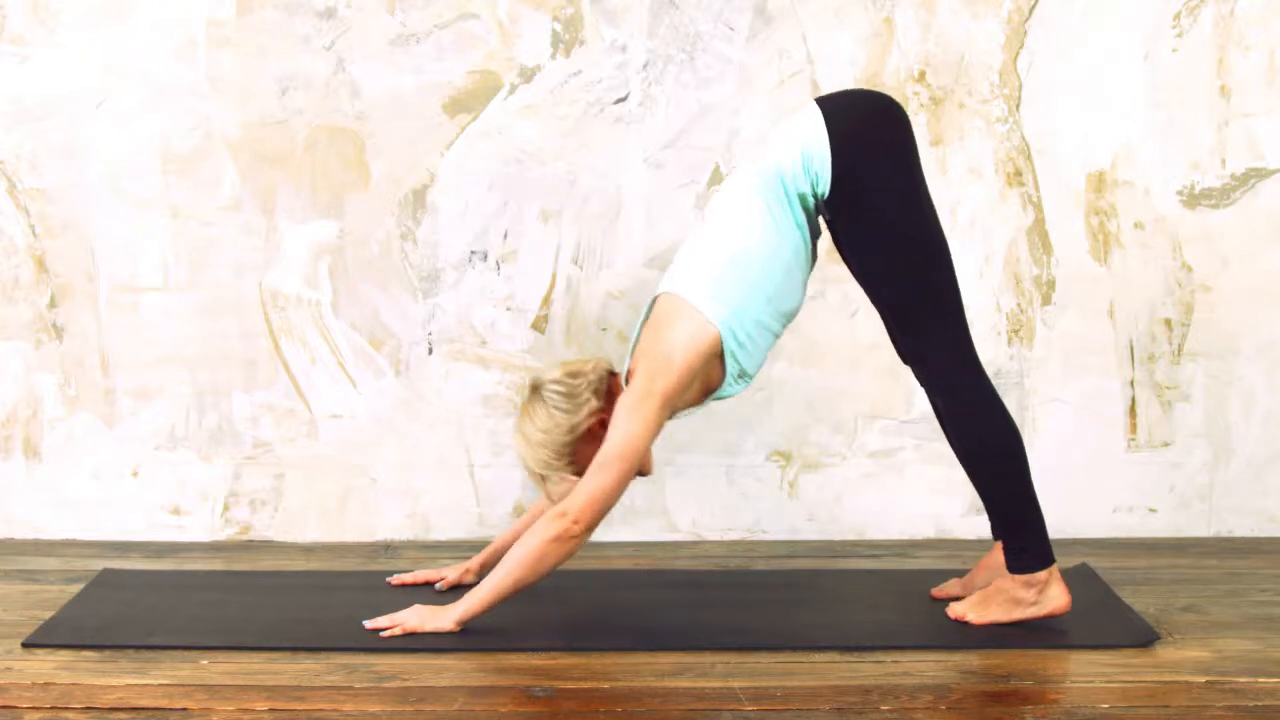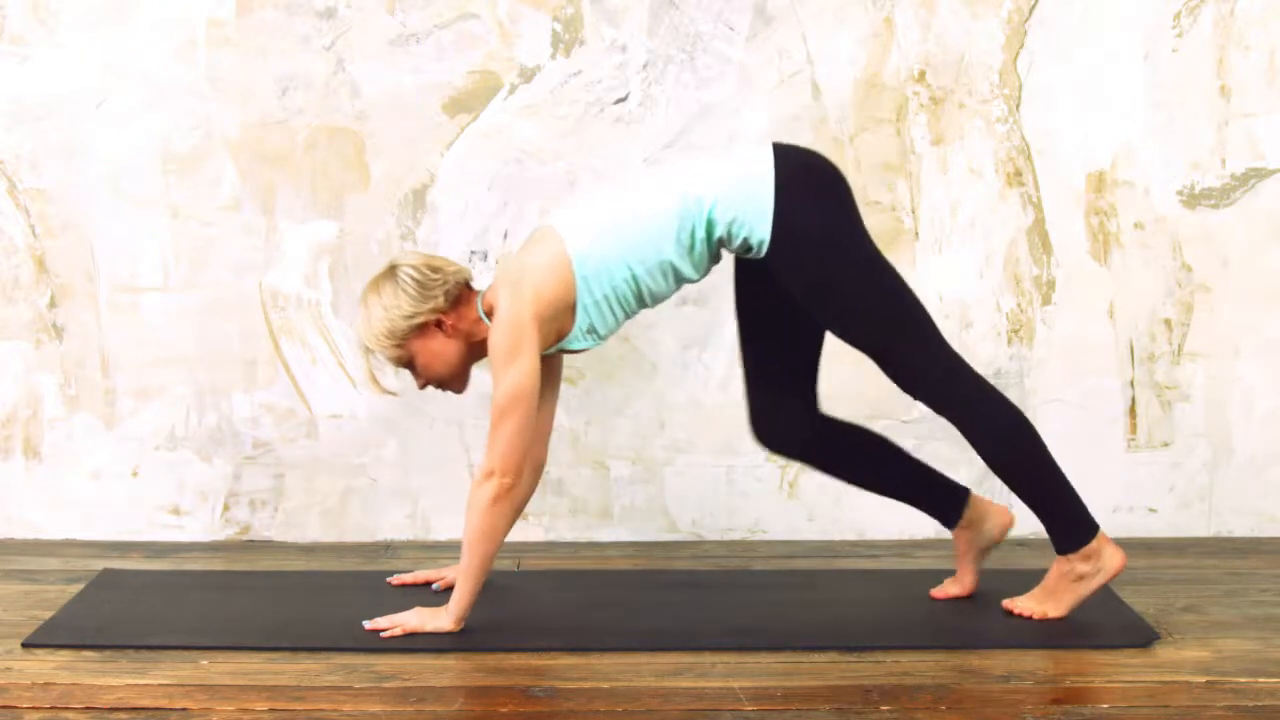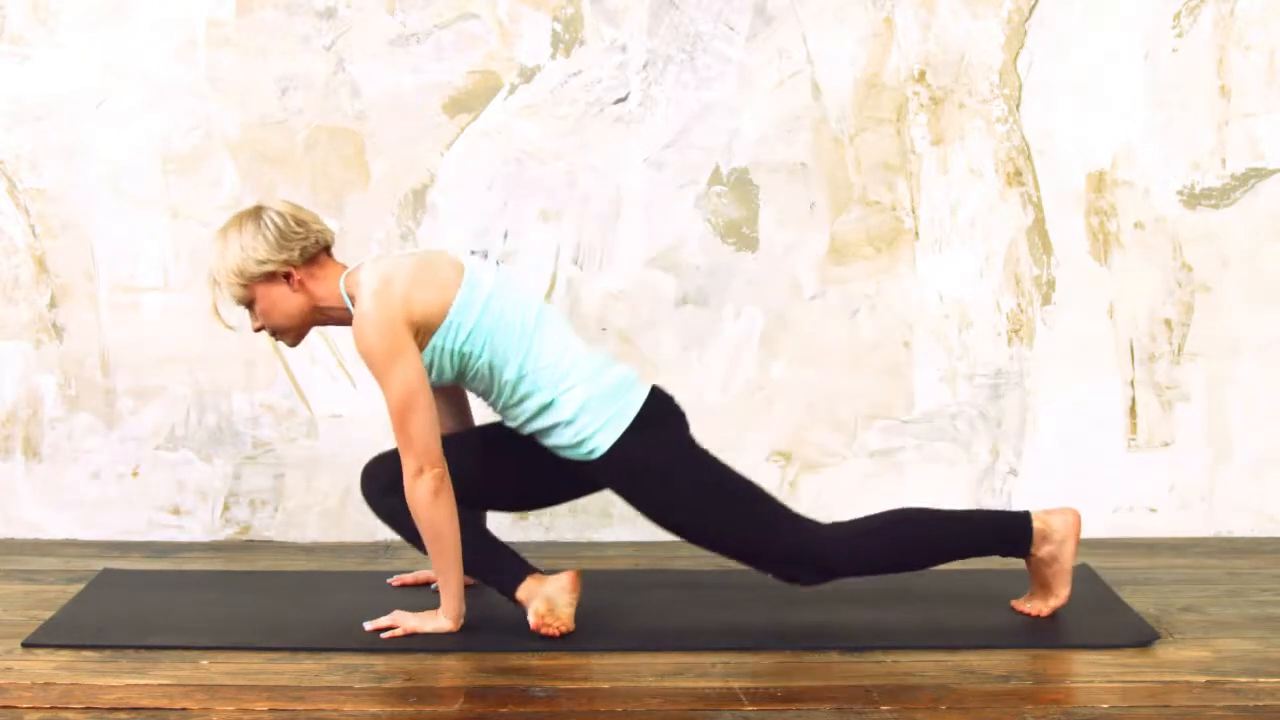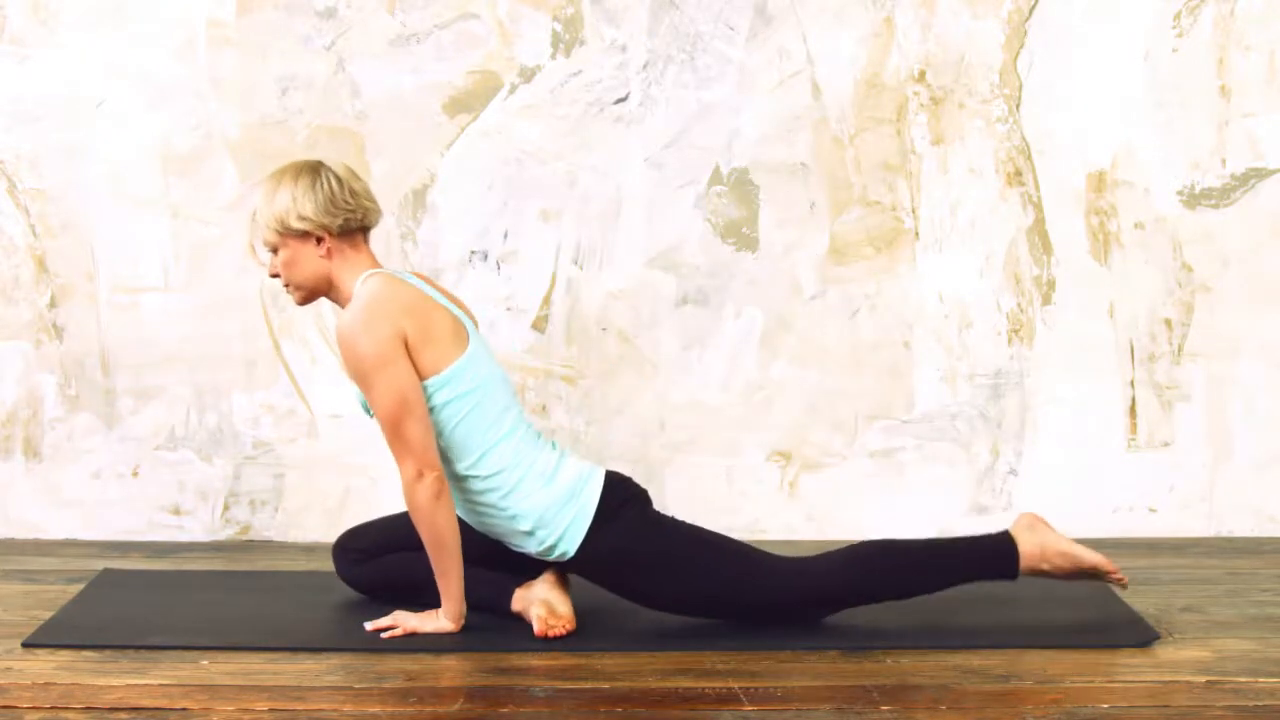
dt=1s
person 1, frame 1
left shoulder: (653, 385)
right shoulder: (652, 375)
left elbow: (569, 524)
right elbow: (569, 496)
left wrist: (458, 613)
right wrist: (476, 564)
left hip: (846, 147)
right hip: (835, 150)
left knee: (944, 364)
right knee: (934, 361)
left ankle: (1033, 576)
right ankle: (1014, 547)
person 1, frame 2
left shoulder: (514, 315)
right shoulder: (533, 312)
left elbow: (499, 477)
right elbow: (523, 469)
left wrist: (453, 610)
right wrist: (468, 568)
left hip: (781, 204)
right hip: (766, 205)
left knee: (934, 377)
right knee: (781, 425)
left ankle: (1083, 548)
right ankle: (969, 517)
person 1, frame 3
left shoulder: (377, 309)
right shoulder: (391, 290)
left elbow: (429, 474)
right elbow: (447, 446)
left wrist: (450, 607)
right wrist: (457, 558)
left hip: (618, 434)
right hip: (584, 431)
left knee: (809, 555)
right knee: (382, 480)
left ankle: (1036, 530)
right ankle: (527, 583)
person 1, frame 4
left shoulder: (365, 320)
right shoulder: (413, 289)
left elbow: (424, 477)
left wrist: (452, 608)
right wrist: (495, 586)
left hip: (581, 525)
right hip: (567, 505)
left knee: (805, 587)
right knee: (357, 556)
left ankle: (1018, 547)
right ankle: (521, 587)
